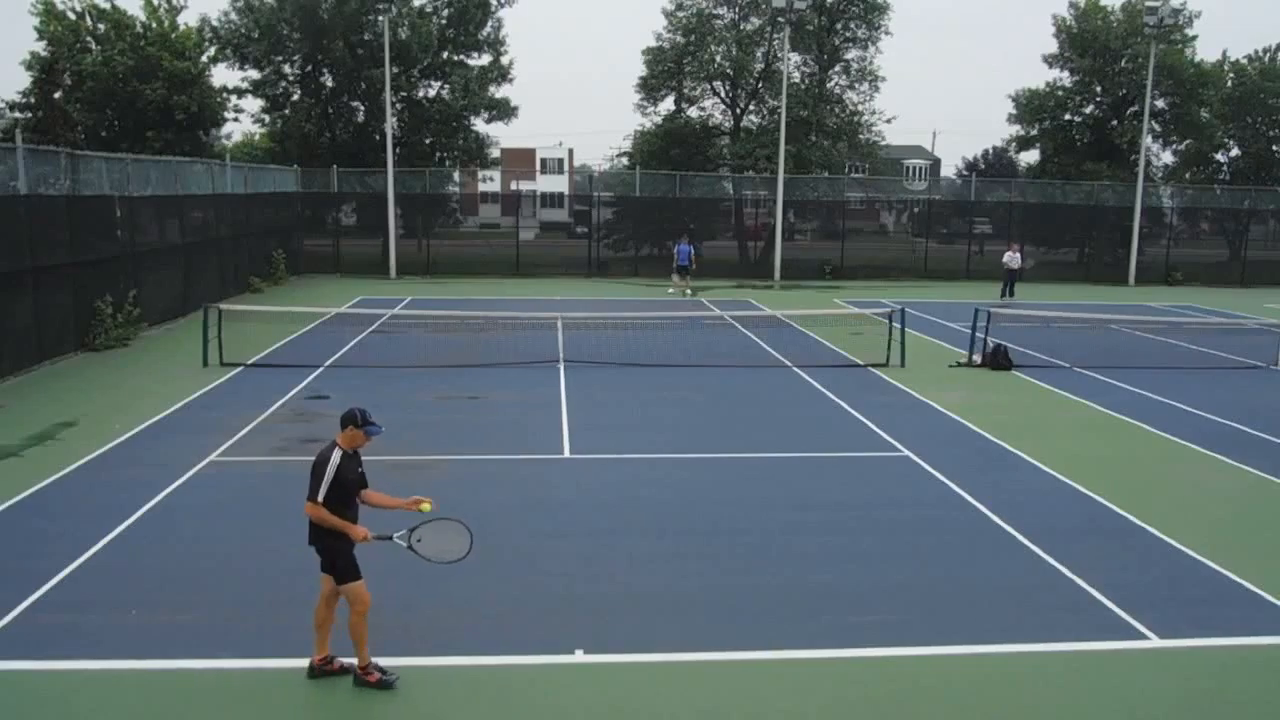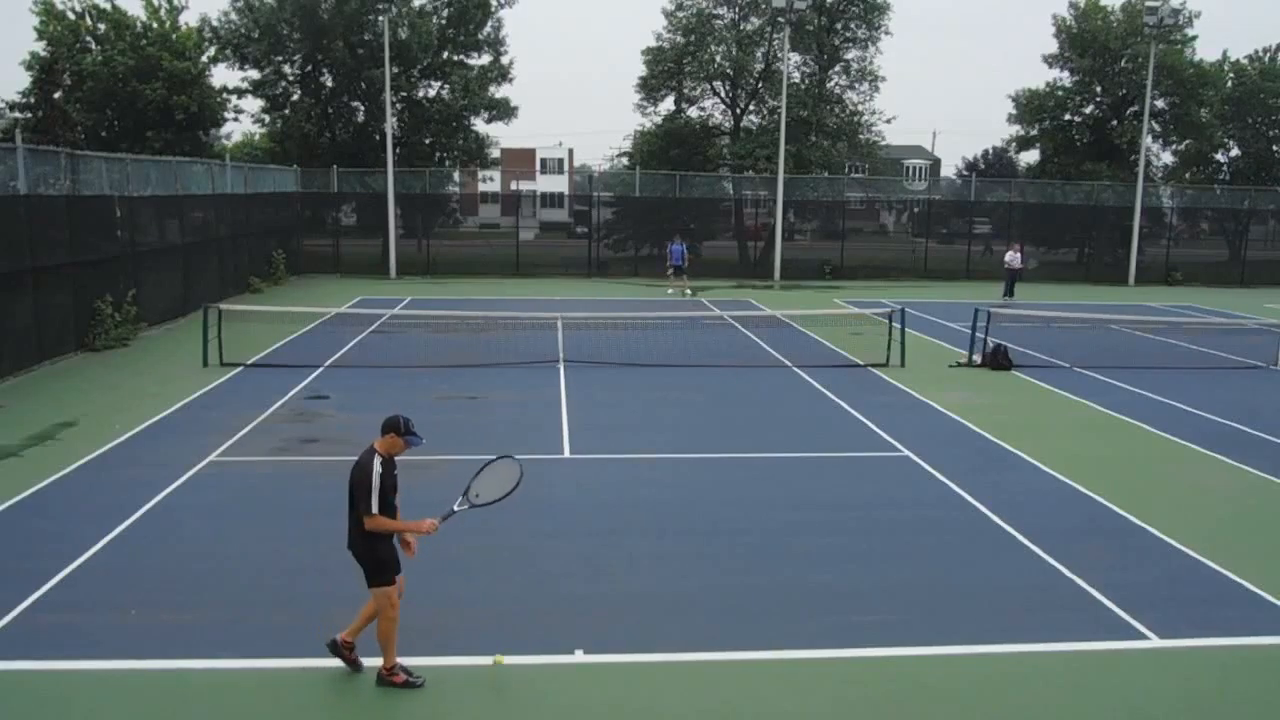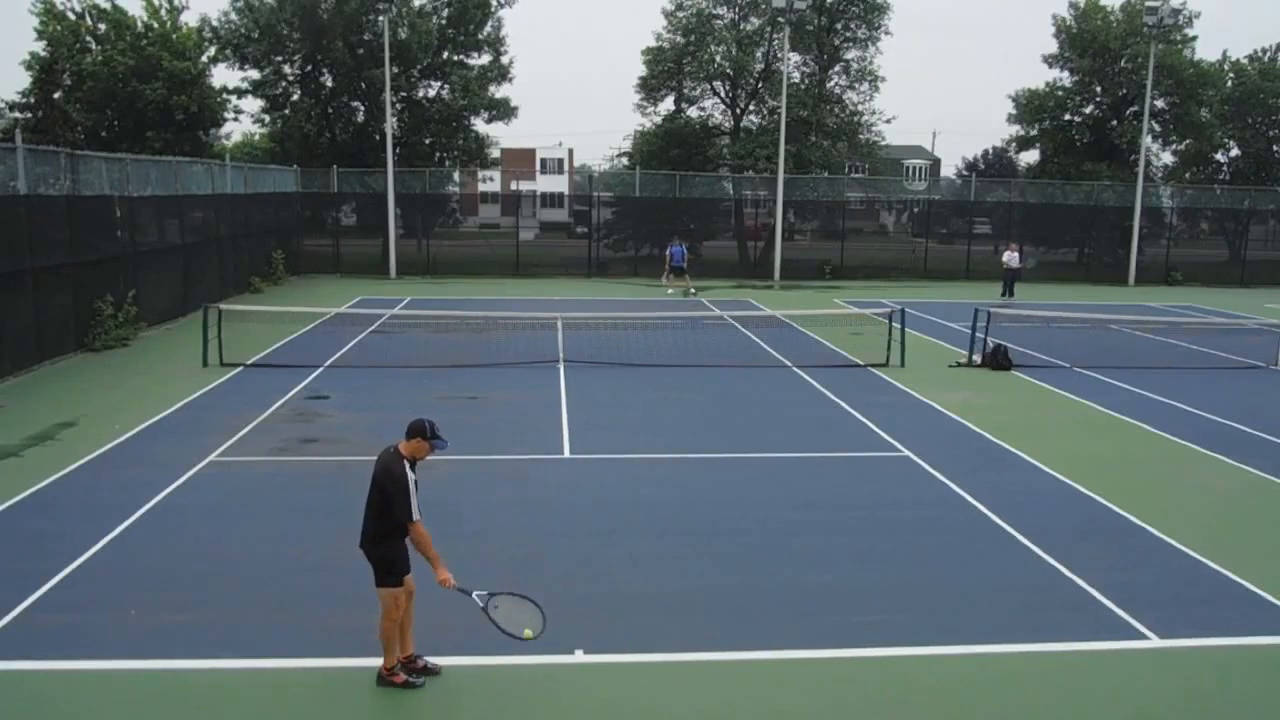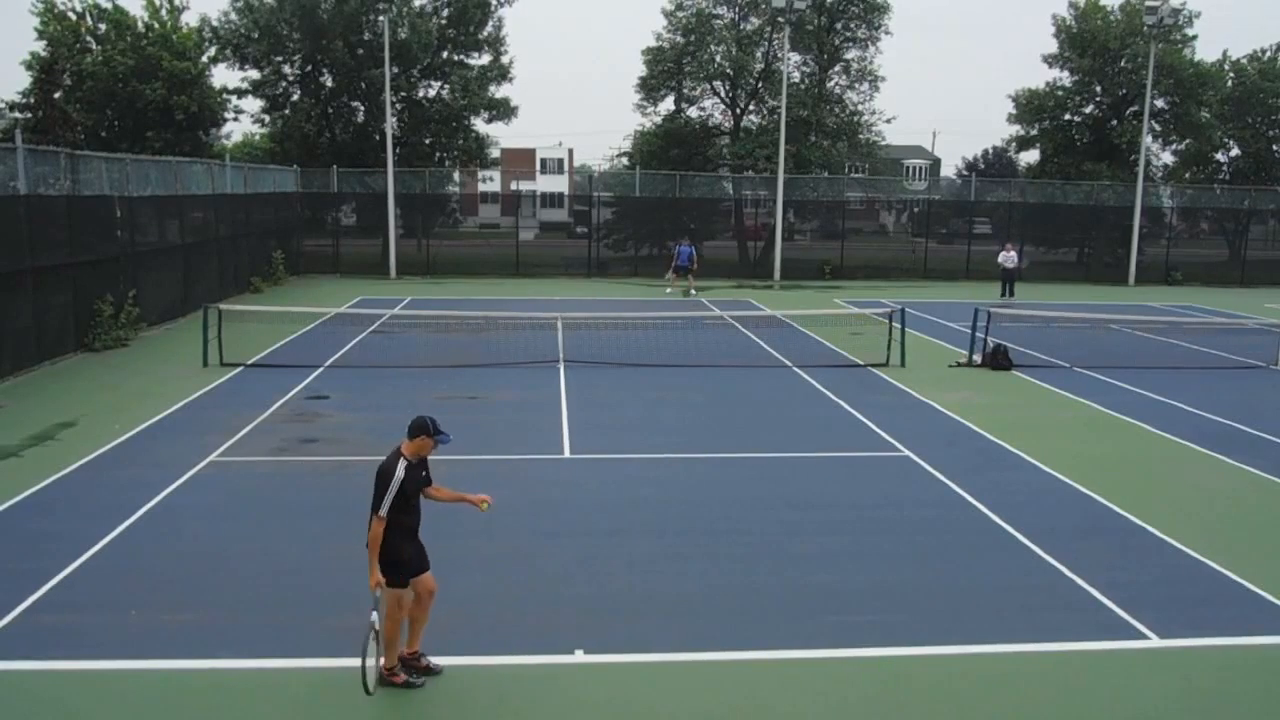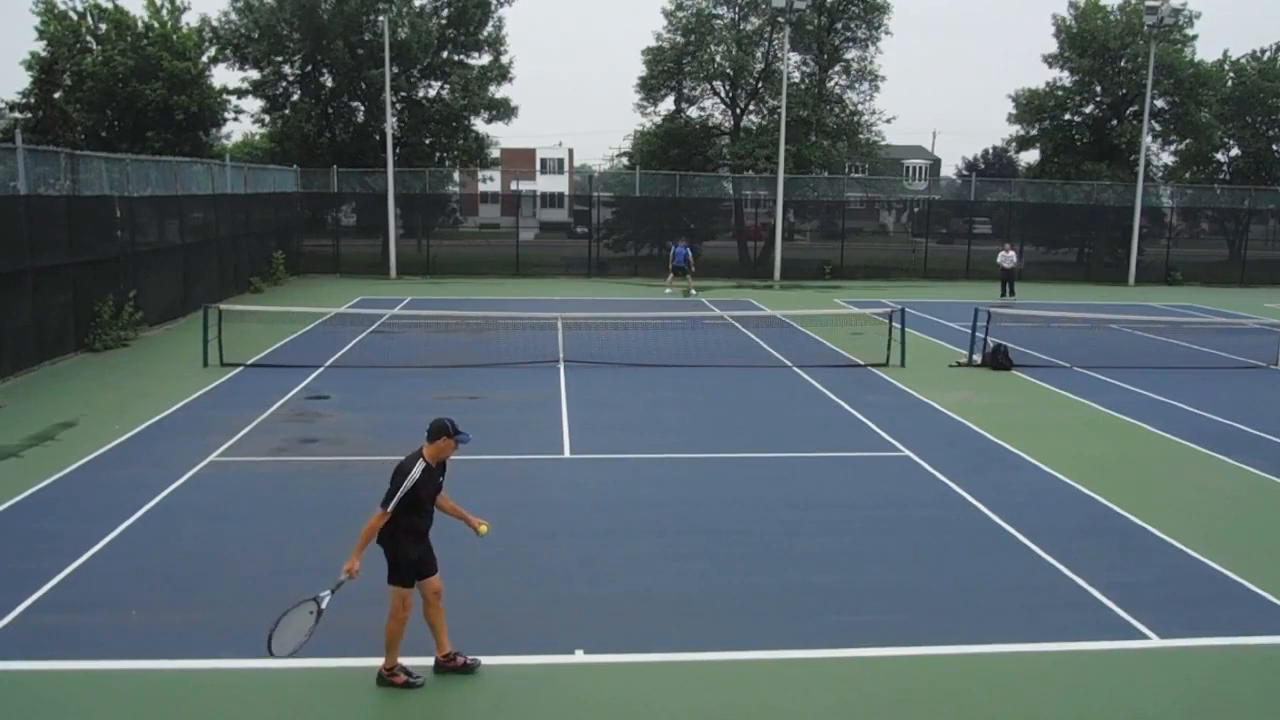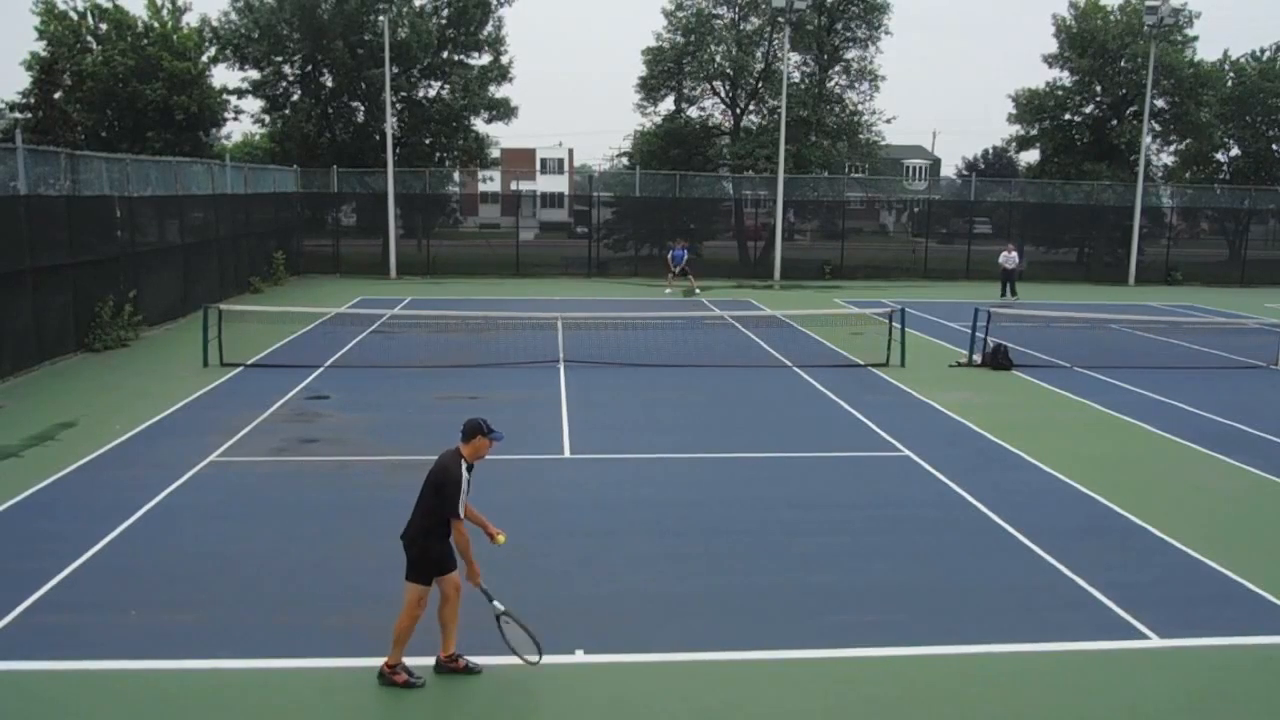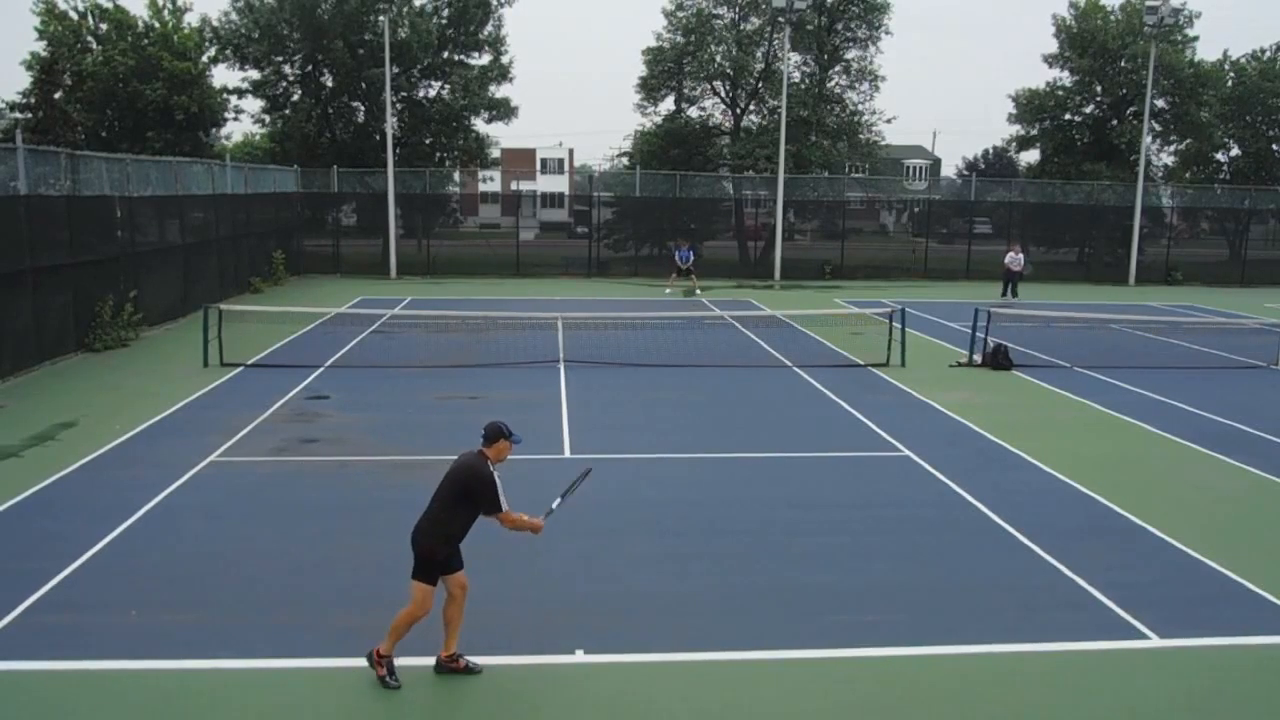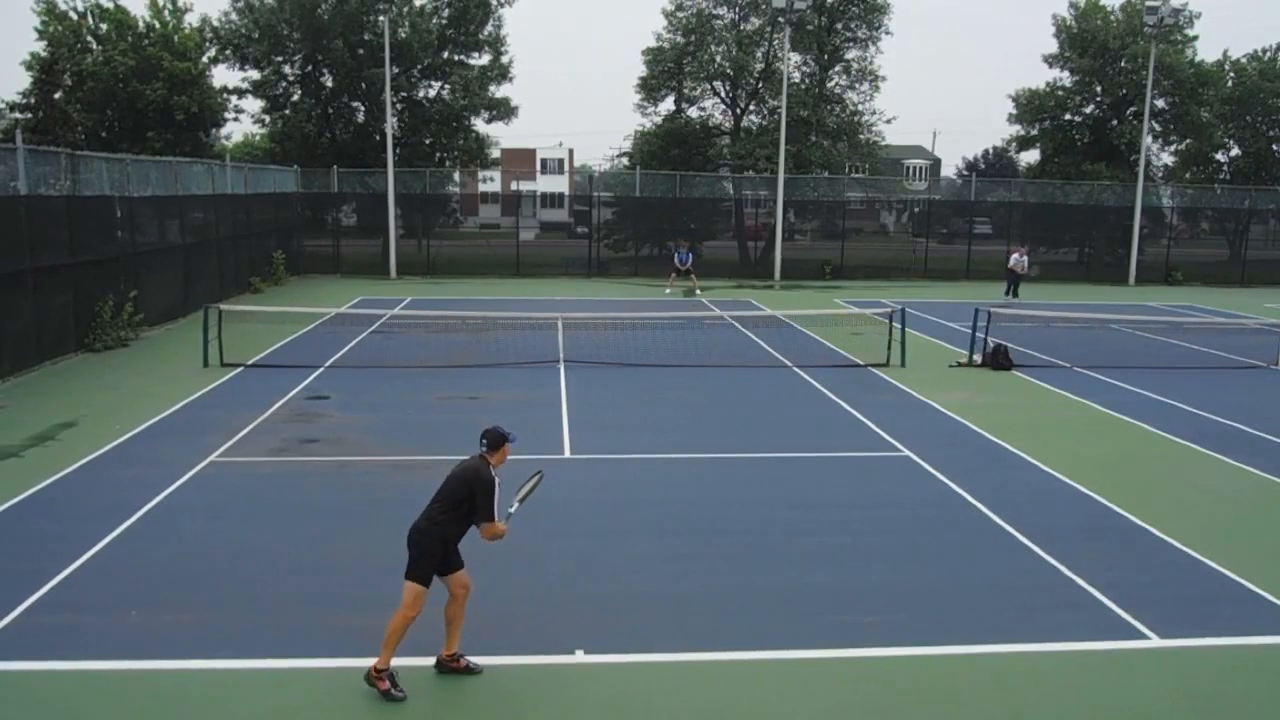
dt=0.4s
person 1, frame 1
left shoulder: (353, 456)
right shoulder: (329, 462)
left elbow: (364, 494)
right elbow: (312, 509)
left wrist: (405, 503)
right wrist: (350, 528)
left hip: (339, 540)
right hip: (332, 541)
left knee: (329, 597)
right knee: (361, 602)
left ankle: (321, 659)
right ankle: (365, 669)
person 1, frame 2
left shoulder: (385, 458)
right shoulder: (370, 469)
right elbow: (372, 521)
left wrist: (403, 535)
right wrist: (414, 527)
left hip: (382, 541)
right hip: (369, 544)
left knee: (393, 593)
right knee: (390, 606)
left ankle: (344, 640)
right ankle: (389, 669)
person 1, frame 3
left shoulder: (392, 453)
right shoulder: (402, 475)
right elbow: (415, 528)
right wrist: (439, 567)
left hip: (389, 539)
right hip: (382, 545)
left knee: (407, 595)
right knee: (394, 609)
left ankle: (407, 657)
right ankle: (389, 670)
person 1, frame 4
left shoulder: (419, 459)
right shoulder: (394, 472)
left elbow: (429, 489)
right elbow: (378, 521)
left wrist: (469, 498)
right wrist: (374, 569)
left hip: (409, 539)
right hip: (392, 546)
left knee: (426, 592)
right knee: (398, 609)
left ankle: (409, 655)
right ankle: (390, 670)
person 1, frame 5
left shoulder: (438, 464)
right shoulder: (411, 473)
right elbow: (381, 516)
left wrist: (468, 518)
right wrist: (356, 556)
left hip: (420, 541)
right hip: (400, 544)
left knee: (434, 593)
right knee: (402, 608)
left ankle: (446, 656)
right ankle: (389, 670)
person 1, frame 6
left shoulder: (456, 459)
right shoulder: (457, 473)
right elbow: (460, 527)
left wrist: (487, 527)
right wrist: (471, 567)
left hip: (436, 539)
right hip: (422, 542)
left knee: (452, 590)
right knee: (415, 607)
left ankle: (447, 657)
right ankle: (391, 667)
person 1, frame 7
left shoulder: (473, 460)
right shoulder: (484, 474)
right elbow: (507, 521)
left wrist: (517, 517)
right wrist: (532, 525)
left hip: (444, 538)
right hip: (430, 540)
left knee: (458, 589)
right knee: (420, 606)
left ankle: (448, 657)
right ankle: (381, 655)
person 1, frame 8
left shoulder: (473, 465)
right shoulder: (487, 478)
right elbow: (488, 533)
left wrist: (491, 524)
right wrist: (501, 530)
left hip: (440, 539)
right hip: (427, 540)
left knee: (461, 589)
right knee: (411, 608)
left ankle: (449, 656)
right ankle: (380, 671)
